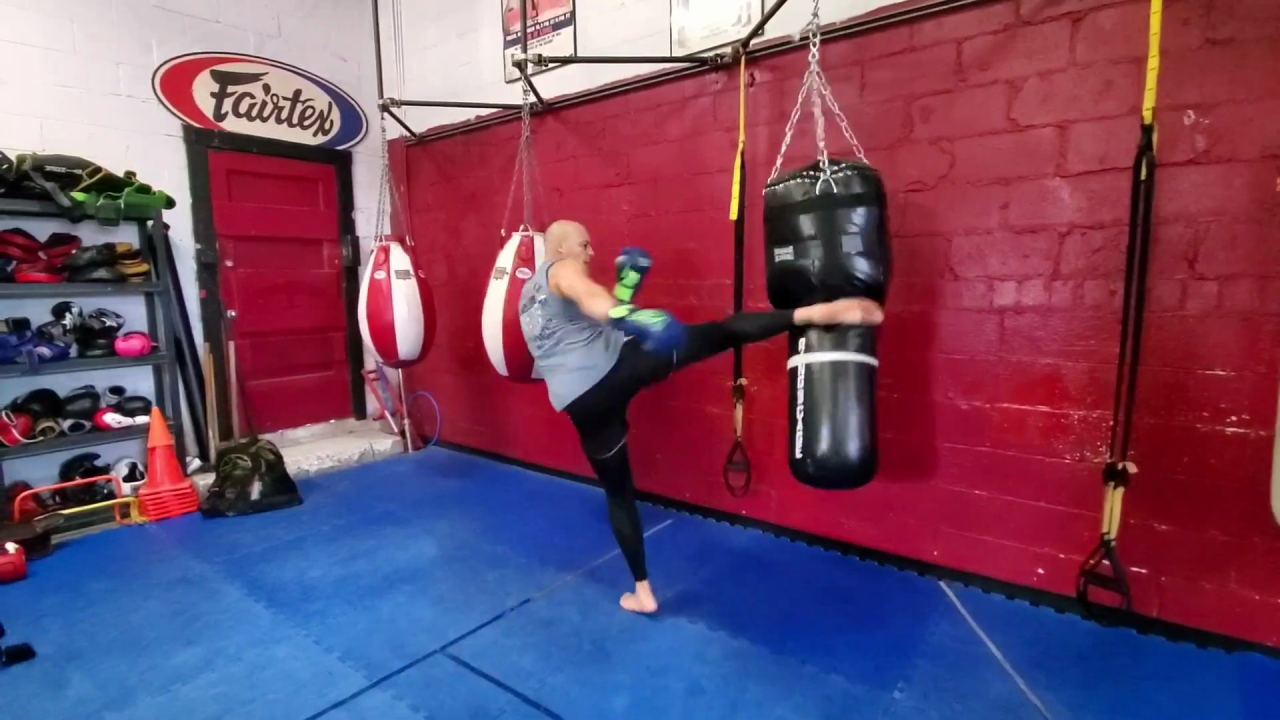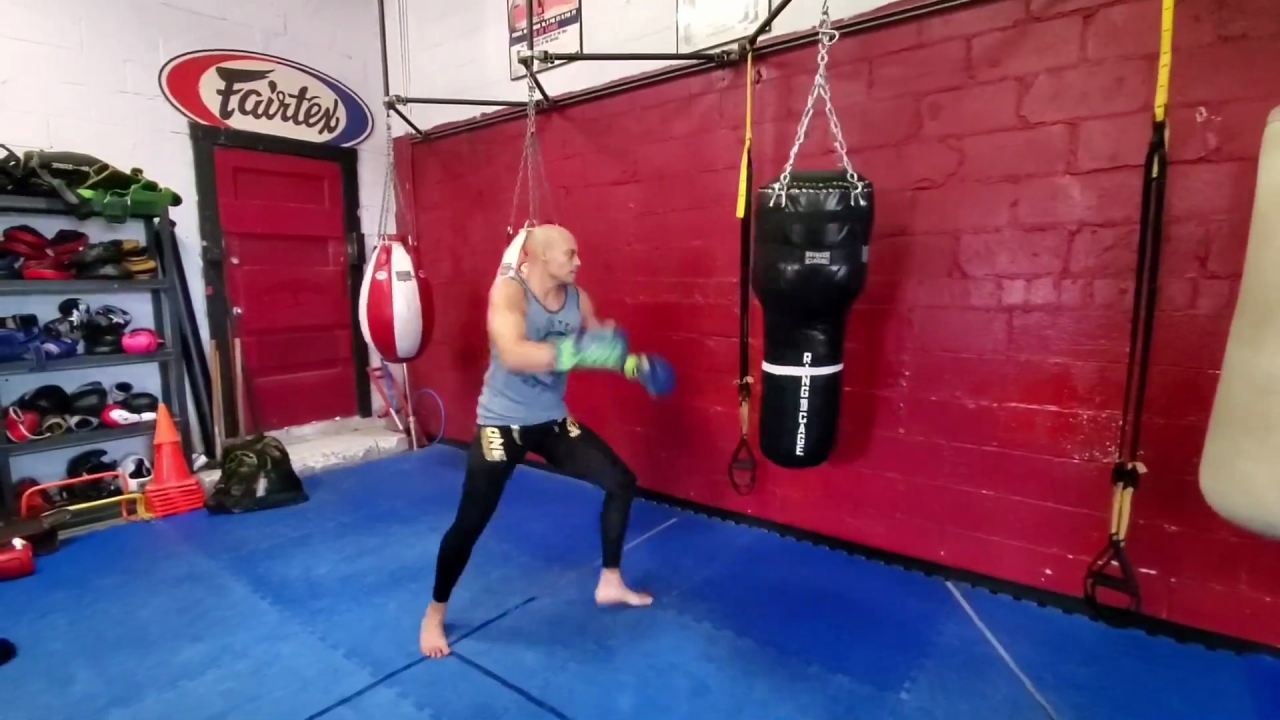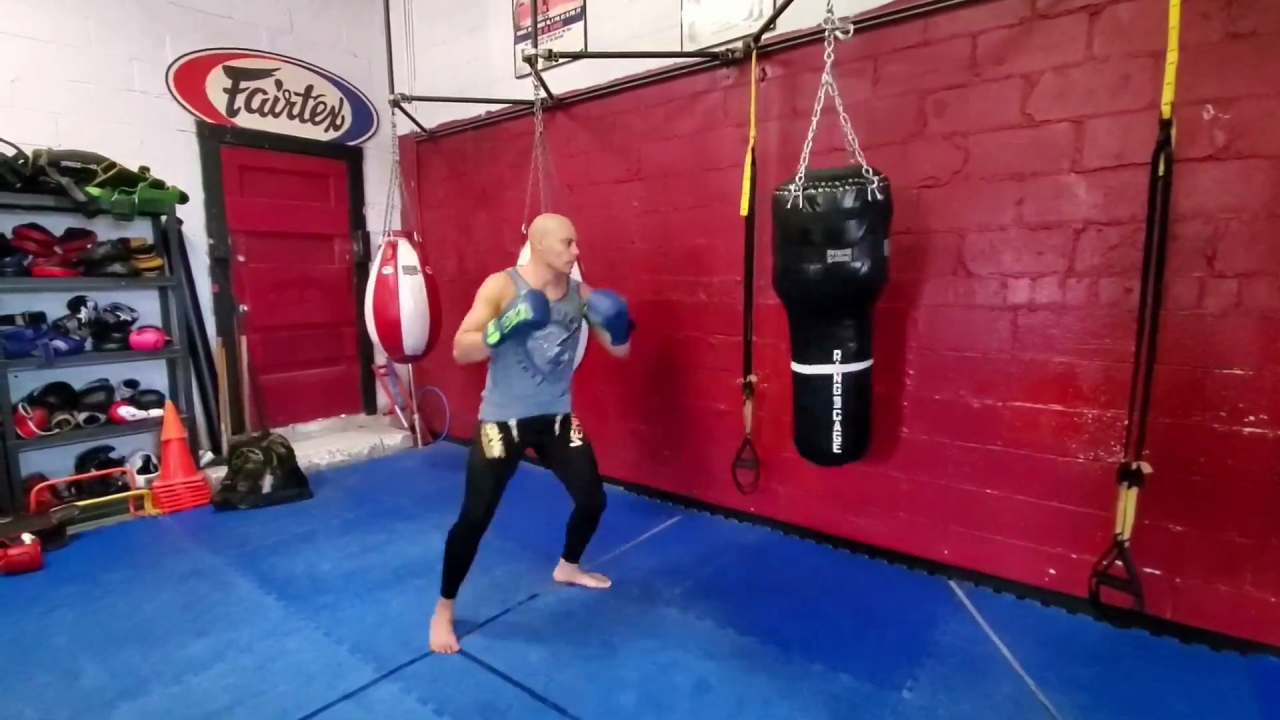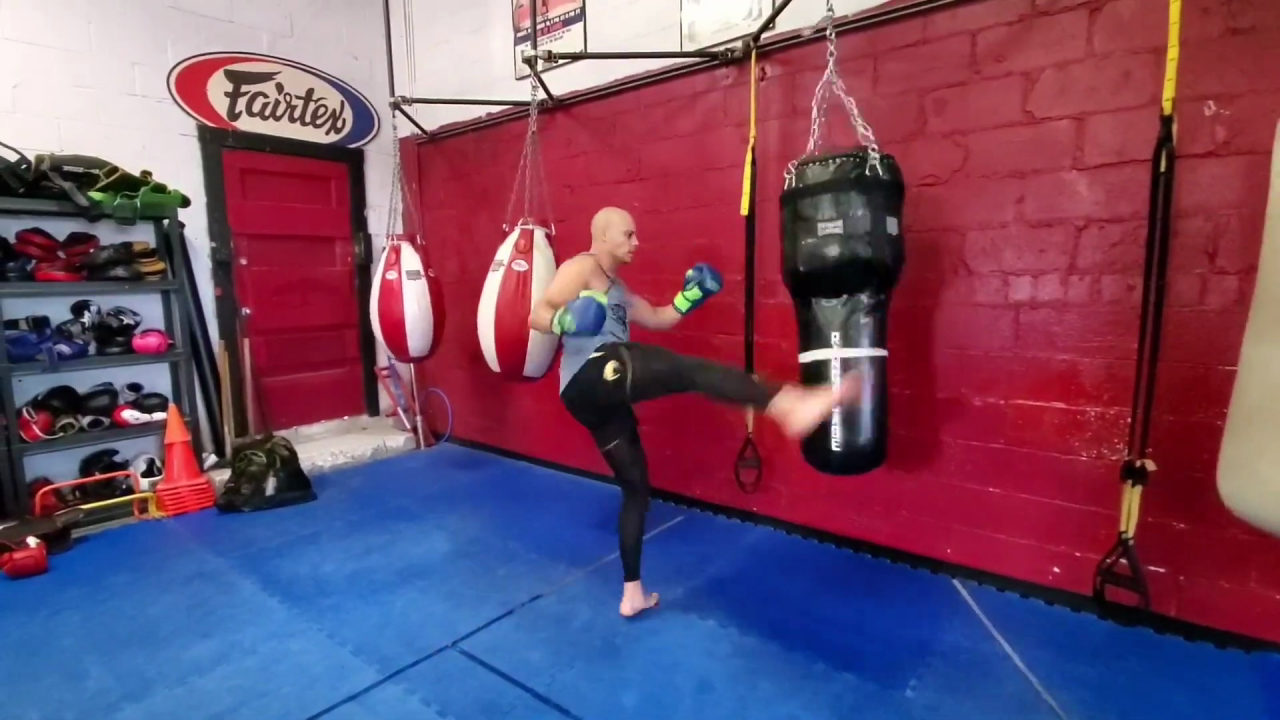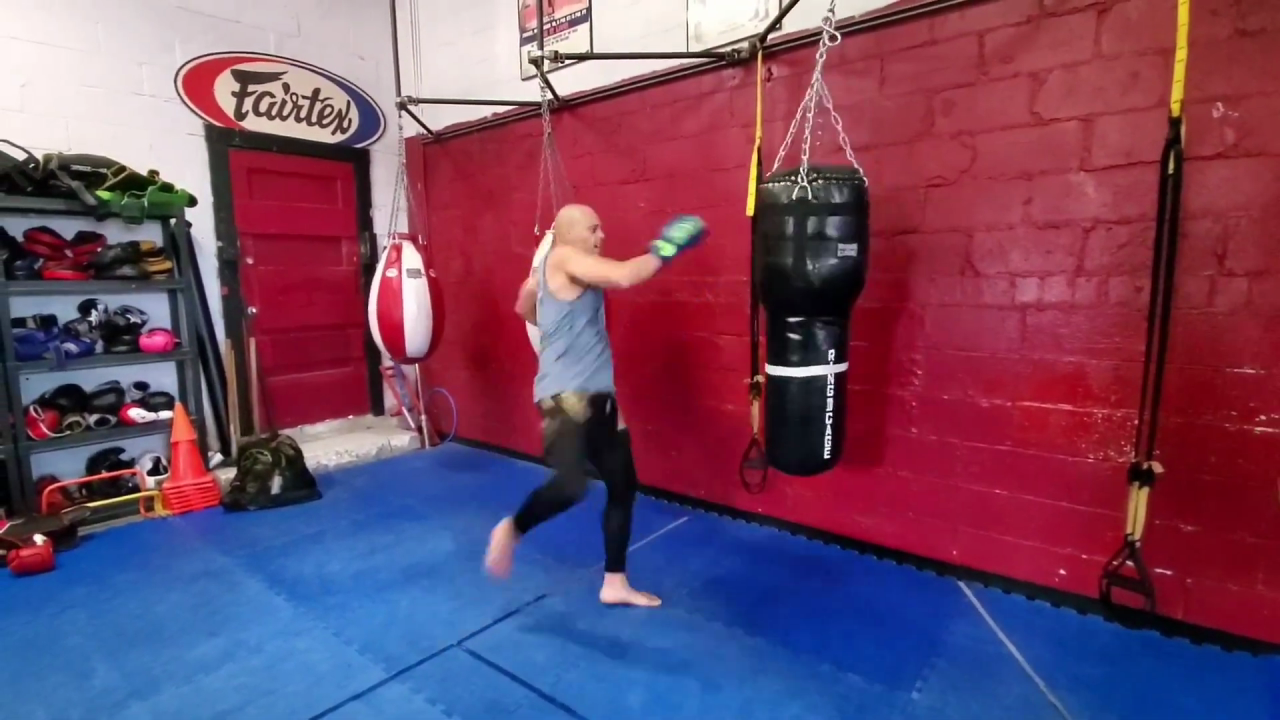
dt=1s
person 1, frame 1
left shoulder: (532, 290)
right shoulder: (563, 270)
right elbow: (590, 298)
left wrist: (629, 283)
right wrist: (637, 319)
left hip: (579, 400)
right hip: (608, 371)
left knee: (618, 492)
right knee: (716, 333)
left ankle: (640, 592)
right ankle: (820, 312)
person 1, frame 2
left shoulder: (577, 298)
right shoulder: (509, 291)
left elbow: (606, 345)
right elbow: (515, 356)
left wrist: (642, 367)
right wrist: (580, 352)
left hip: (553, 421)
right hip: (502, 425)
left knee: (621, 483)
right knee: (470, 524)
left ankle: (611, 582)
right ankle: (435, 613)
person 1, frame 3
left shoulder: (580, 293)
right shoulder: (501, 286)
left elbow: (619, 348)
right elbow: (462, 351)
left wrist: (616, 321)
right wrist: (504, 327)
left hip: (556, 417)
right hip: (505, 417)
left knee: (593, 500)
right knee: (476, 516)
left ankle: (568, 566)
right ankle: (443, 610)
person 1, frame 4
left shoulder: (615, 284)
right shoulder: (583, 268)
left elbow: (659, 318)
right elbow: (537, 315)
left wrist: (692, 295)
right wrist: (567, 320)
left hip: (596, 396)
right hip: (595, 373)
left knee: (636, 486)
right knee: (695, 369)
left ankle: (633, 593)
right ankle: (790, 407)
person 1, frame 5
left shoulder: (545, 273)
right shoulder: (564, 258)
left elbow: (525, 308)
right elbow: (625, 277)
right wrist: (669, 245)
left hip: (597, 396)
right hip: (568, 396)
left knee: (623, 487)
right knee: (571, 487)
left ankle: (615, 582)
right ankle: (511, 529)
